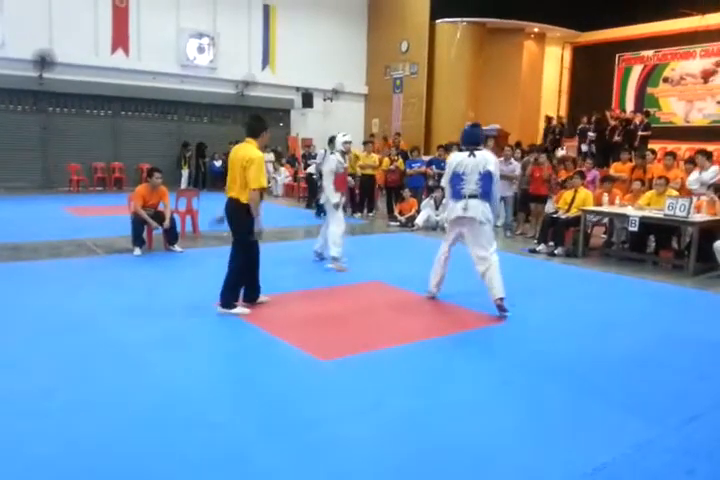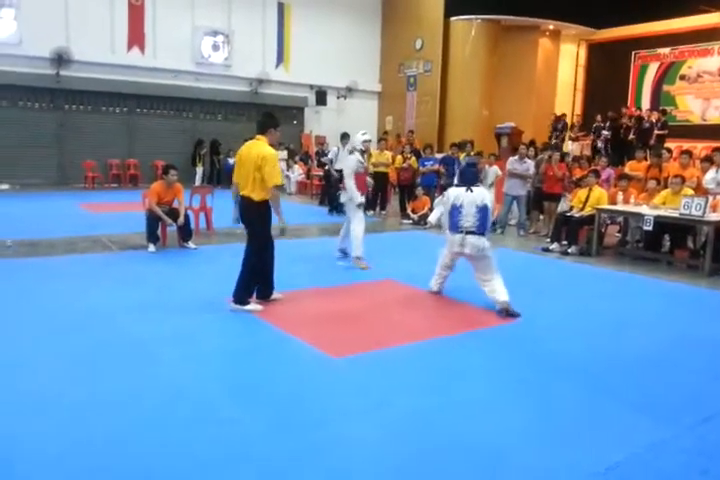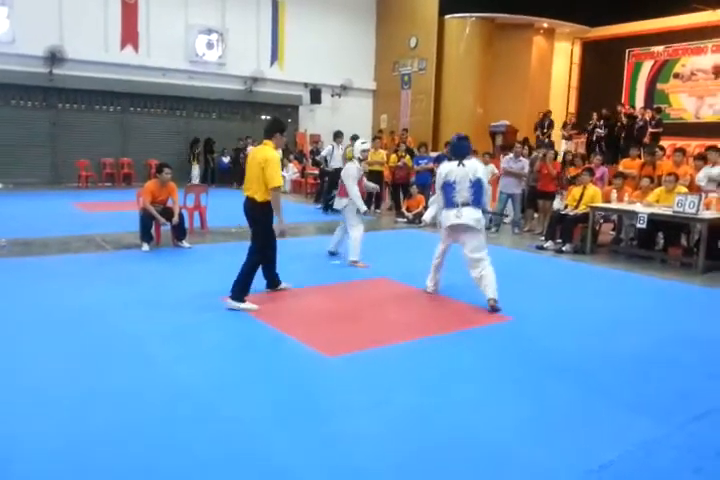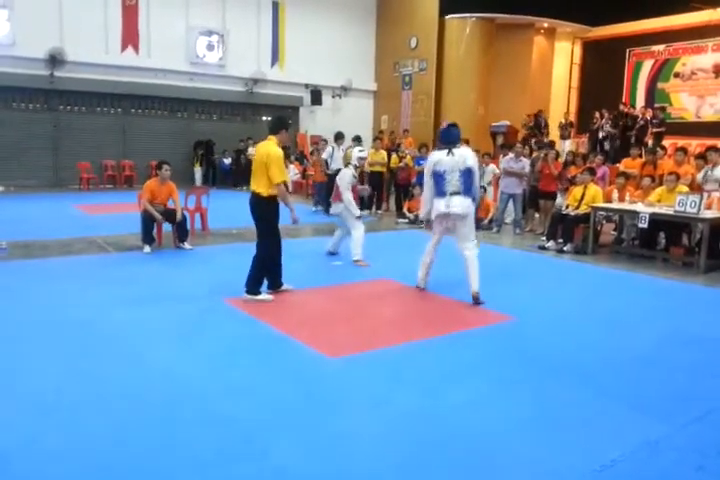
dt=0.5s
person 1, frame 1
left shoulder: (236, 150)
right shoulder: (256, 155)
right elbow: (254, 191)
left wrist: (226, 211)
right wrist: (257, 221)
left hip: (232, 204)
right hip: (244, 208)
left knee: (251, 252)
right knee: (241, 255)
left ankle: (252, 295)
right ankle: (227, 303)
person 1, frame 2
left shoulder: (244, 148)
right shoulder: (268, 152)
left elbow: (236, 183)
right elbow: (272, 189)
left wrist: (238, 208)
right wrist: (281, 218)
left hip: (246, 204)
right hip: (258, 206)
left knee: (265, 248)
right knee: (255, 252)
left ankle: (265, 292)
right ankle: (240, 299)
person 1, frame 3
left shoulder: (255, 151)
right shoulder: (272, 156)
right elbow: (274, 190)
right wrist: (280, 220)
left hip: (251, 203)
right hip: (261, 206)
left knee: (268, 245)
right knee: (257, 252)
left ankle: (273, 282)
right ankle: (236, 297)
person 1, frame 4
left shoulder: (262, 146)
right shoulder: (275, 151)
right elbow: (279, 186)
right wrist: (292, 210)
left hip: (258, 198)
right hip: (265, 201)
left knee: (273, 244)
right knee: (266, 246)
left ankle: (275, 284)
right ankle: (252, 290)
person 2, frame 1
left shoulder: (453, 158)
right shoulder: (489, 158)
left elbow: (447, 187)
right elbow: (494, 189)
right wrist: (492, 212)
left hip: (456, 209)
right hip: (479, 209)
left knee: (445, 250)
right knee: (486, 255)
left ankle: (433, 290)
right ankle: (498, 298)
person 2, frame 2
left shoulder: (450, 193)
right shoulder: (486, 194)
left elbow: (445, 219)
right elbow: (488, 221)
left hip: (455, 240)
right hip: (477, 241)
left knee: (446, 262)
right knee: (490, 276)
left ankle: (435, 286)
right ankle: (504, 302)
person 2, frame 3
left shoulder: (444, 168)
right shoulder: (477, 166)
left elbow: (439, 197)
right elbow: (484, 194)
left wrist: (442, 218)
right wrist: (483, 212)
left hip: (450, 217)
right hip: (472, 216)
left knee: (439, 255)
right knee: (479, 260)
left ankle: (431, 286)
right ankle: (491, 298)
person 2, frame 4
left shoulder: (434, 157)
right shoulder: (468, 154)
left elbow: (428, 189)
right elbow: (475, 184)
left wrist: (424, 214)
right wrist: (472, 204)
left hip: (440, 205)
right hip: (462, 205)
left knee: (432, 245)
right knee: (468, 248)
left ankle: (421, 282)
right ankle: (474, 291)
person 3, frame 1
left shoulder: (344, 158)
right shoulder: (333, 158)
right elbow: (327, 181)
left wrist: (348, 180)
right wrist: (334, 199)
left hip: (338, 196)
right hip: (332, 196)
left knee: (330, 223)
right knee: (338, 225)
left ankle: (319, 251)
right ankle: (335, 258)
person 3, frame 2
left shoulder: (362, 157)
right shoulder: (352, 158)
right elbow: (349, 181)
left wrist: (368, 181)
right wrist: (358, 199)
left hip: (357, 195)
right hip: (352, 196)
left knee: (350, 222)
right knee: (358, 224)
left ankle: (342, 248)
right ankle: (357, 257)
person 3, frame 3
left shoulder: (358, 166)
right shoulder: (352, 168)
left elbow: (362, 183)
right elbow: (352, 189)
left wrist: (372, 186)
right wrist: (362, 207)
left hip: (348, 201)
right hip: (347, 201)
left knee: (345, 226)
right knee: (356, 229)
left ankle: (333, 249)
right ankle: (354, 259)
person 3, frame 4
left shoulder: (353, 172)
right shoulder: (347, 173)
right elbow: (346, 195)
left wrist: (362, 190)
right wrist: (357, 212)
left hip: (344, 205)
right hip: (343, 205)
left knee: (344, 228)
right knee: (358, 229)
left ankle: (332, 249)
right ankle: (357, 258)
